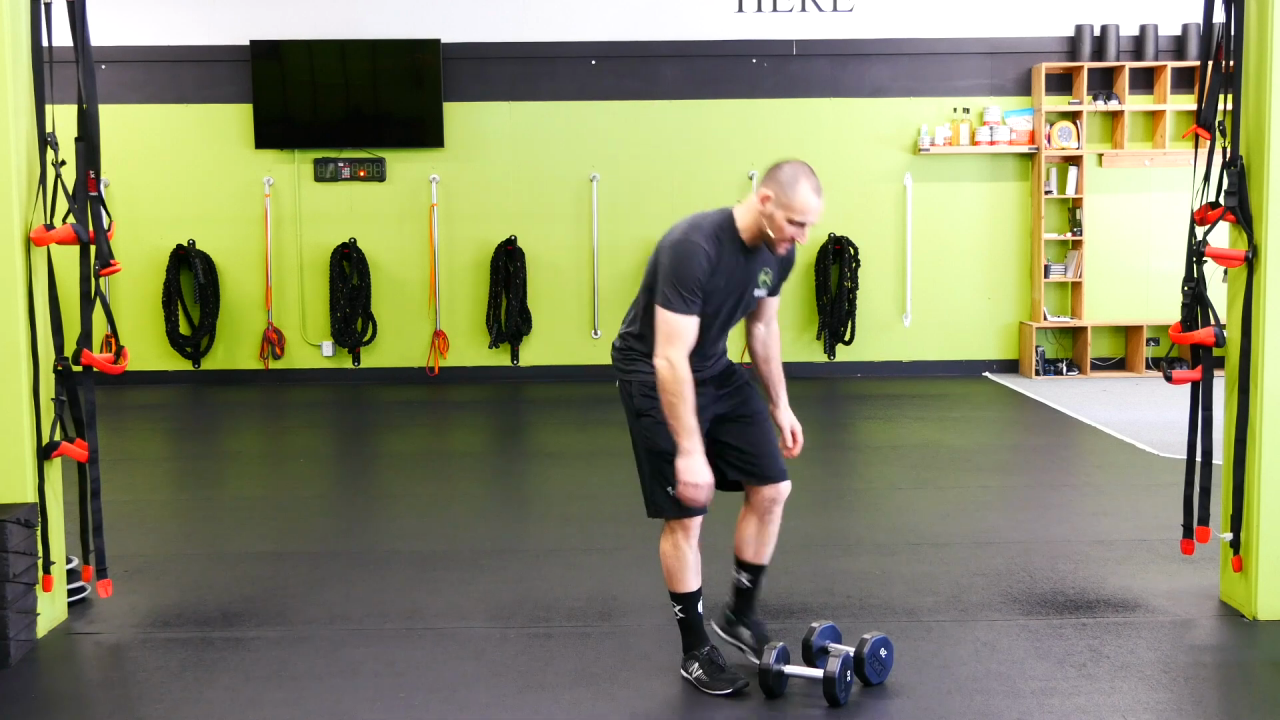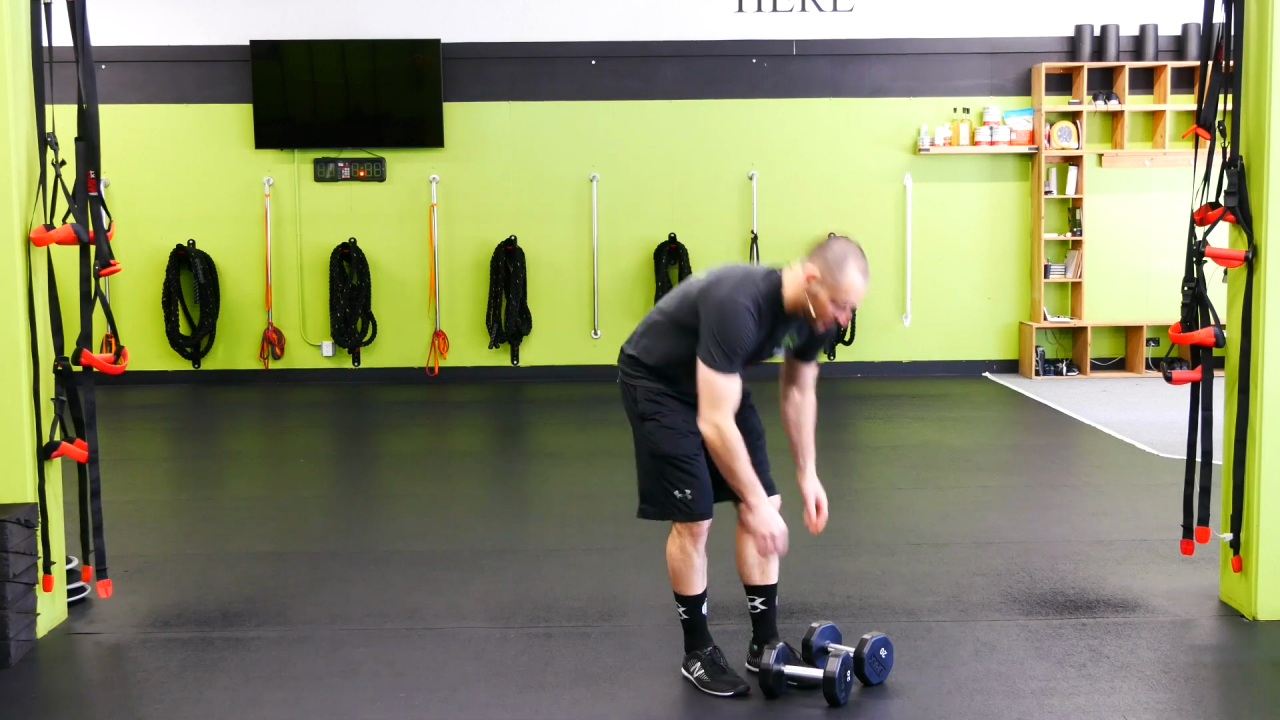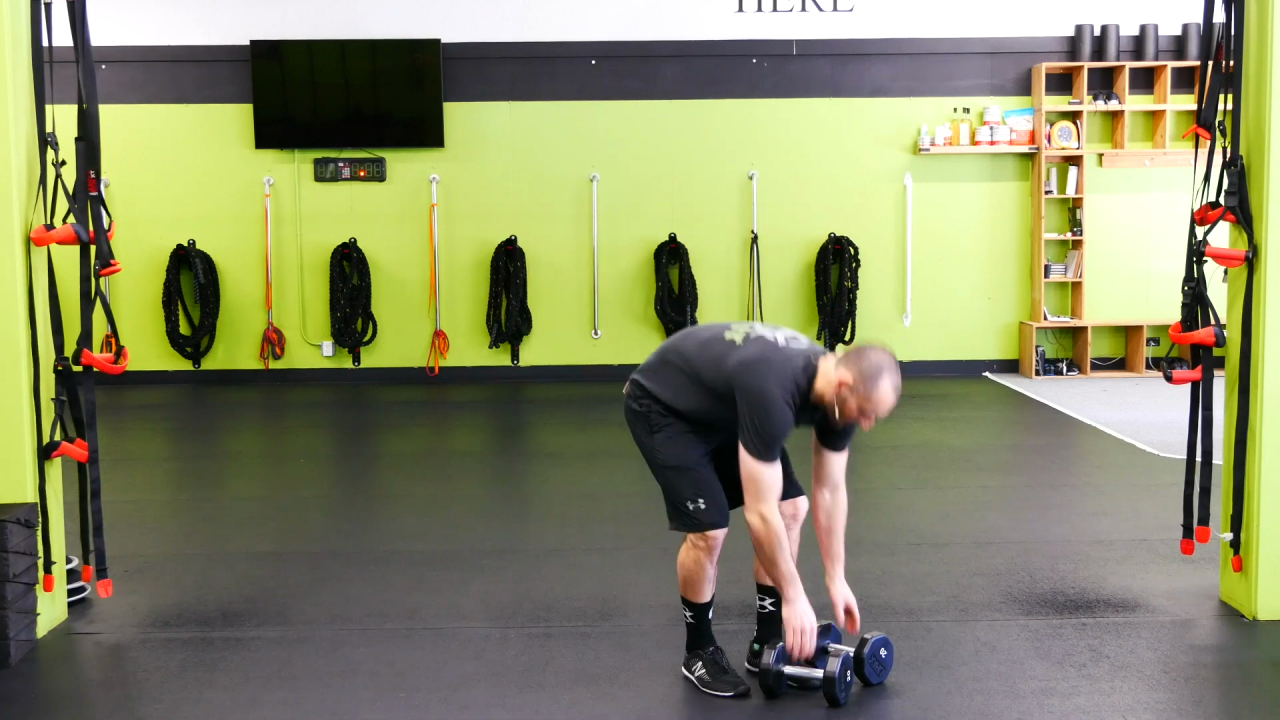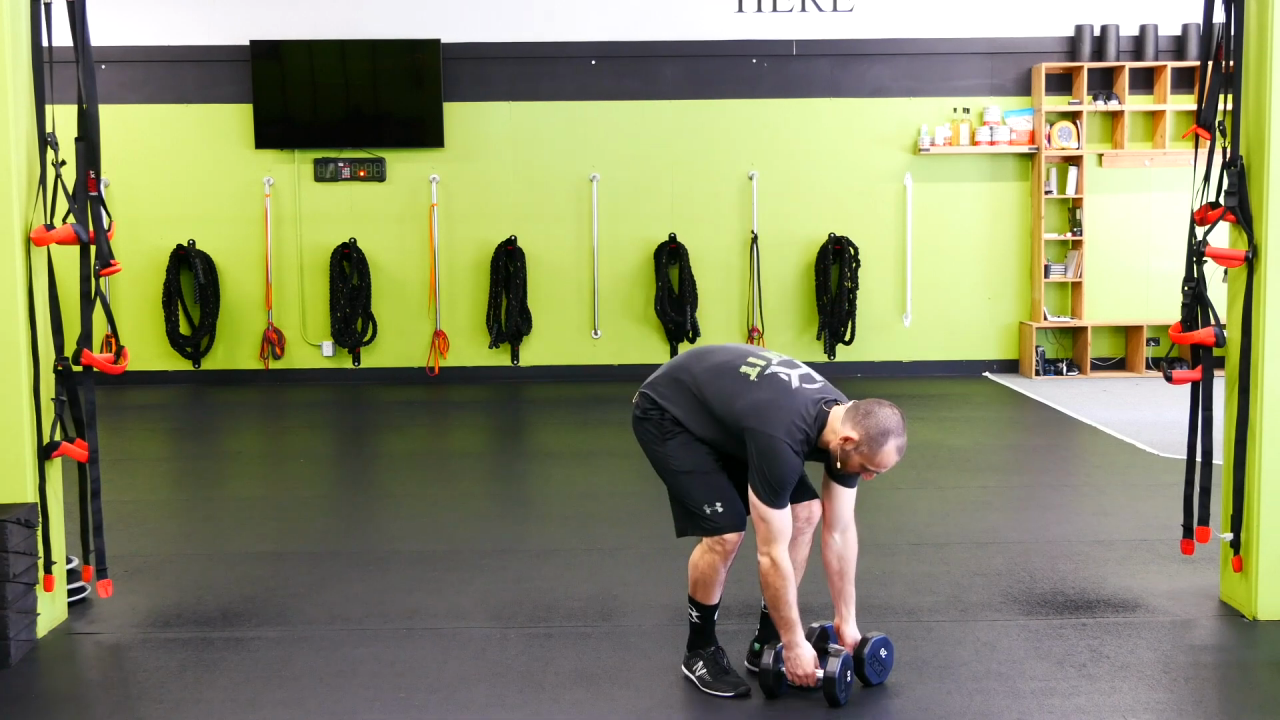
dt=0.2s
person 1, frame 1
left shoulder: (778, 251)
right shoulder: (694, 246)
left elbow: (761, 325)
right elbow: (668, 360)
left wrist: (780, 405)
right wrist: (688, 451)
left hip: (714, 371)
right hip: (654, 373)
left knee: (771, 486)
right knee: (685, 513)
left ankle: (742, 615)
right ankle: (696, 650)
person 1, frame 2
left shoulder: (813, 315)
right shoulder: (737, 306)
left elbow: (797, 392)
right elbow: (714, 424)
left wrist: (807, 477)
right wrist: (755, 508)
left hip: (718, 380)
right hip: (658, 384)
left knee: (764, 501)
right knee: (693, 518)
left ankle: (764, 642)
right ankle: (697, 649)
person 1, frame 3
left shoulder: (835, 393)
right shoulder: (771, 393)
left elbow: (830, 493)
right elbow: (761, 514)
left wrist: (837, 581)
right wrist: (795, 600)
left hip: (718, 403)
right hip: (660, 404)
left knee: (793, 506)
right knee: (709, 527)
left ankle: (767, 642)
right ankle: (699, 650)
person 1, frame 4
left shoulder: (848, 424)
right shoulder: (781, 440)
left elbow: (840, 532)
right elbow: (773, 554)
left wrist: (847, 620)
right wrist: (795, 645)
left hip: (720, 403)
right hip: (667, 413)
left knee: (806, 512)
right knee: (725, 531)
left ankle: (767, 642)
right ankle: (700, 651)
